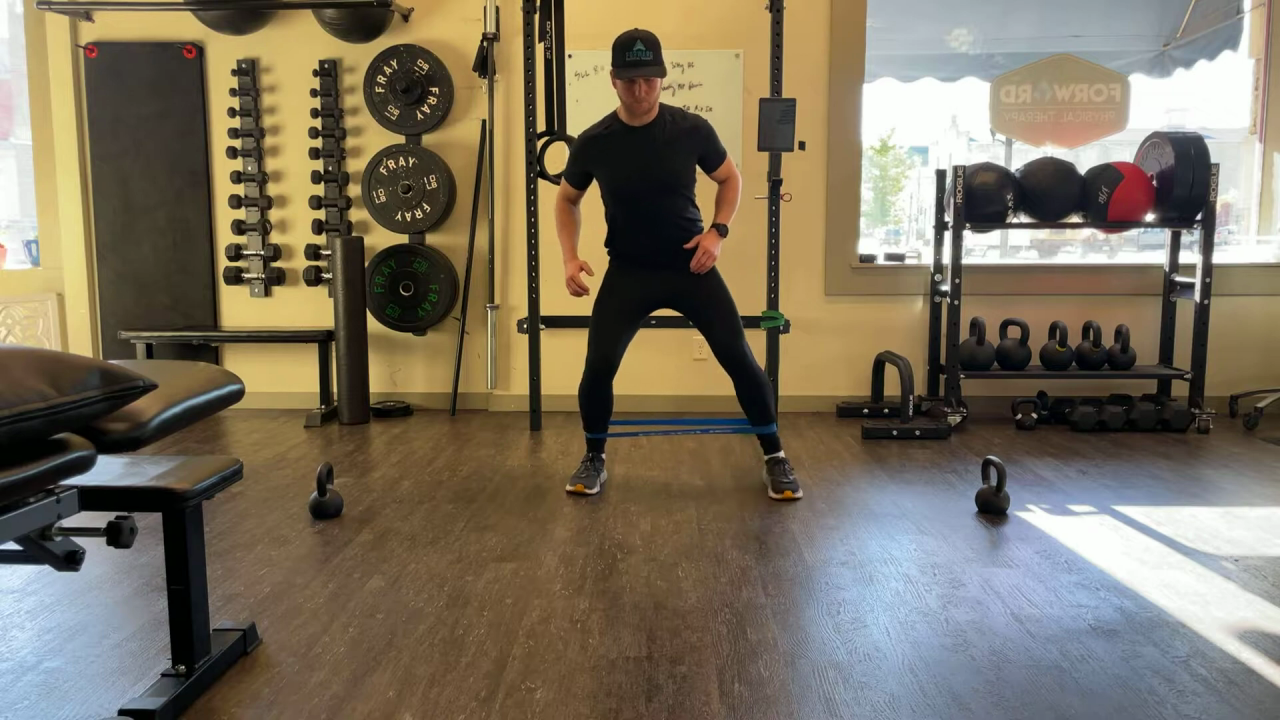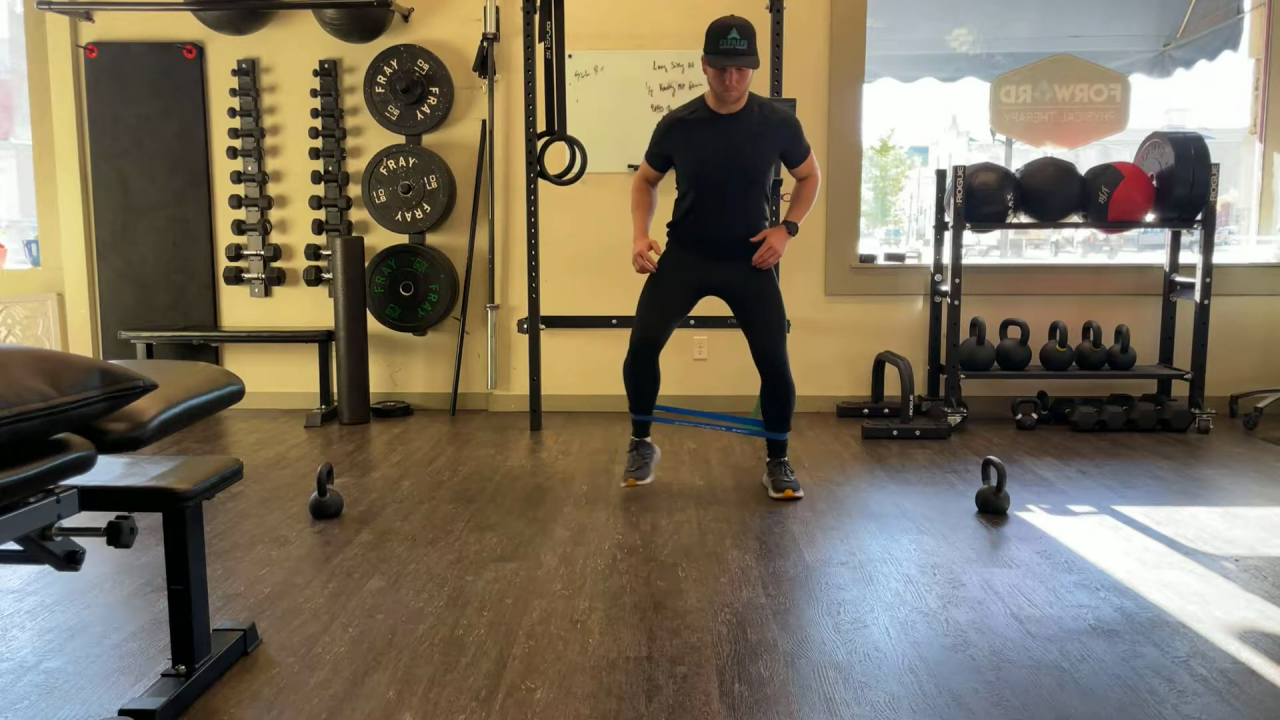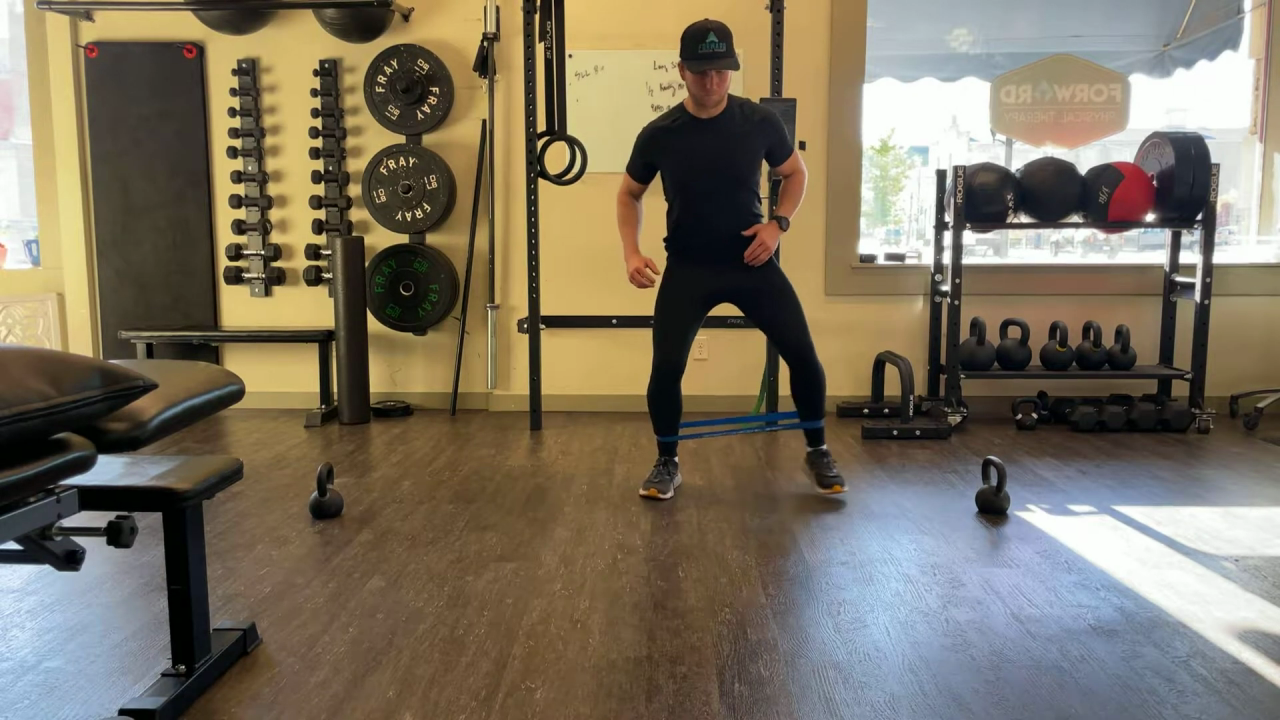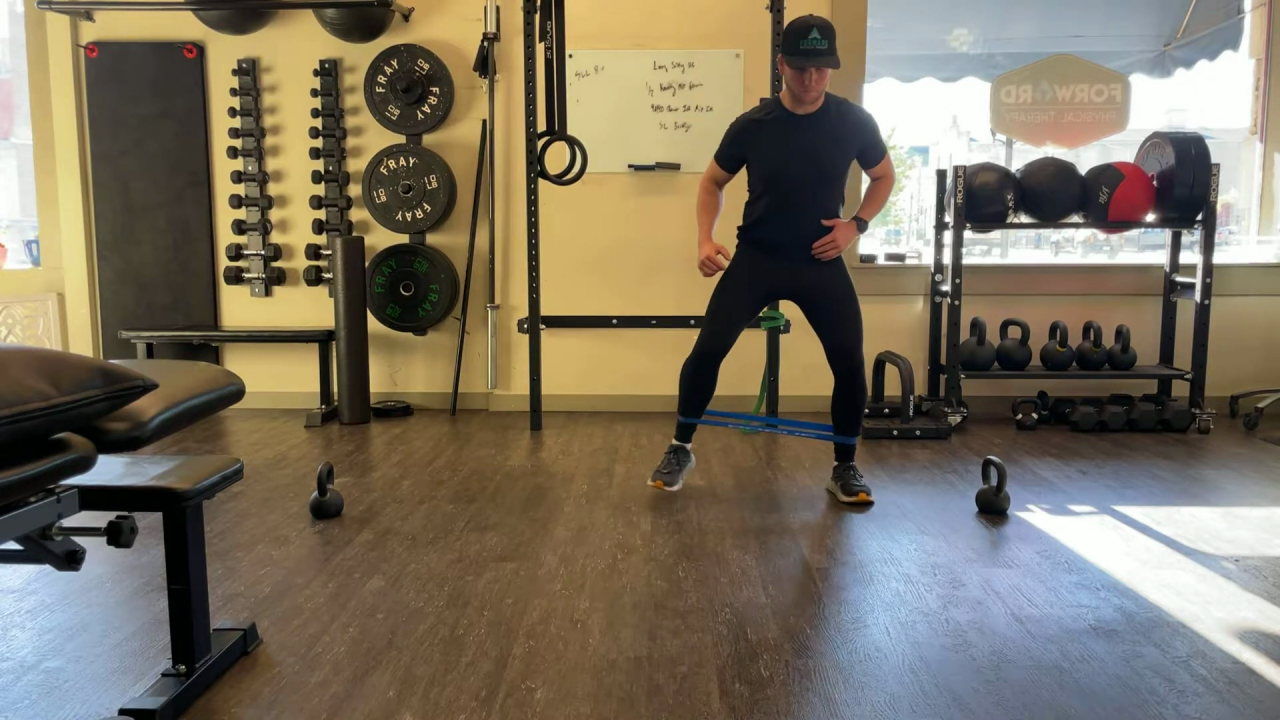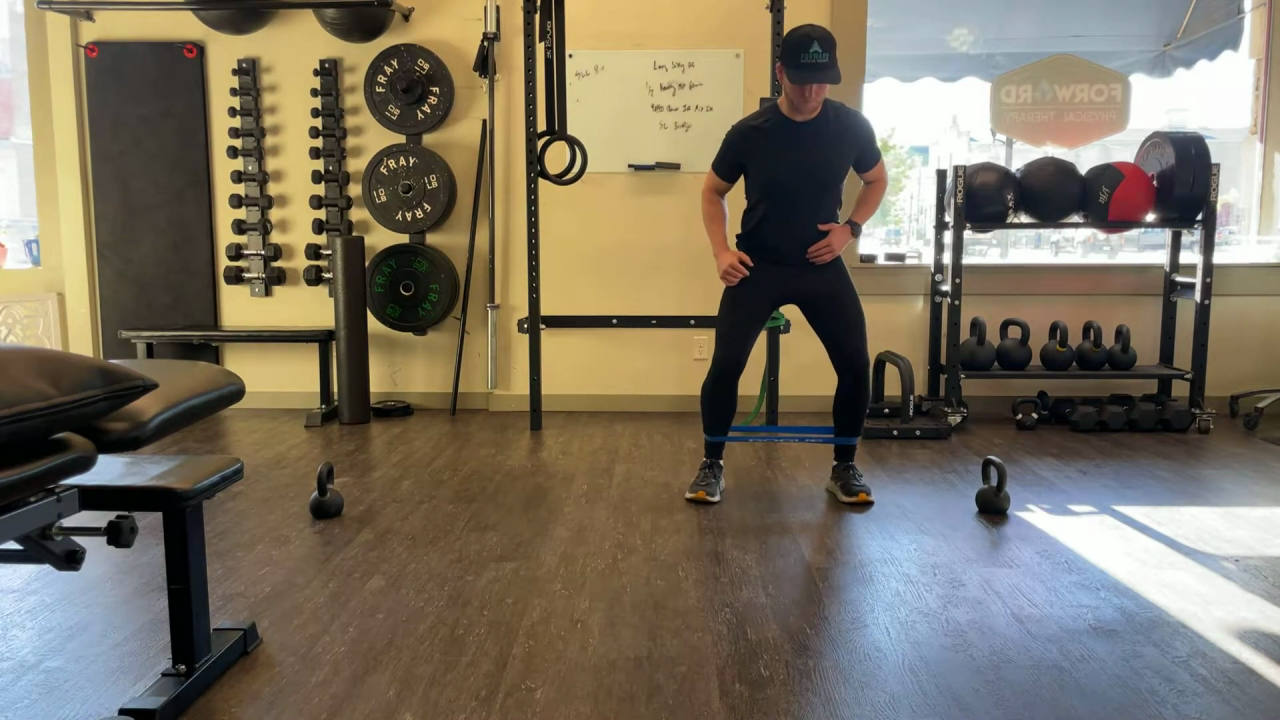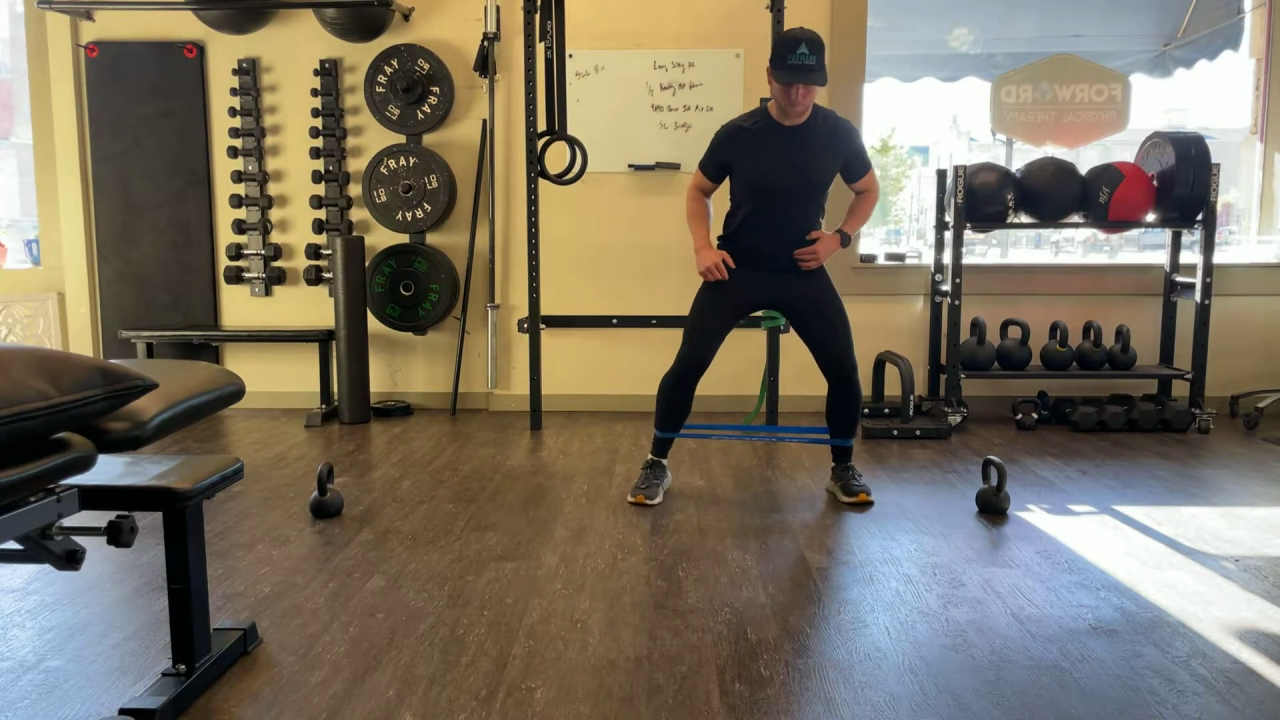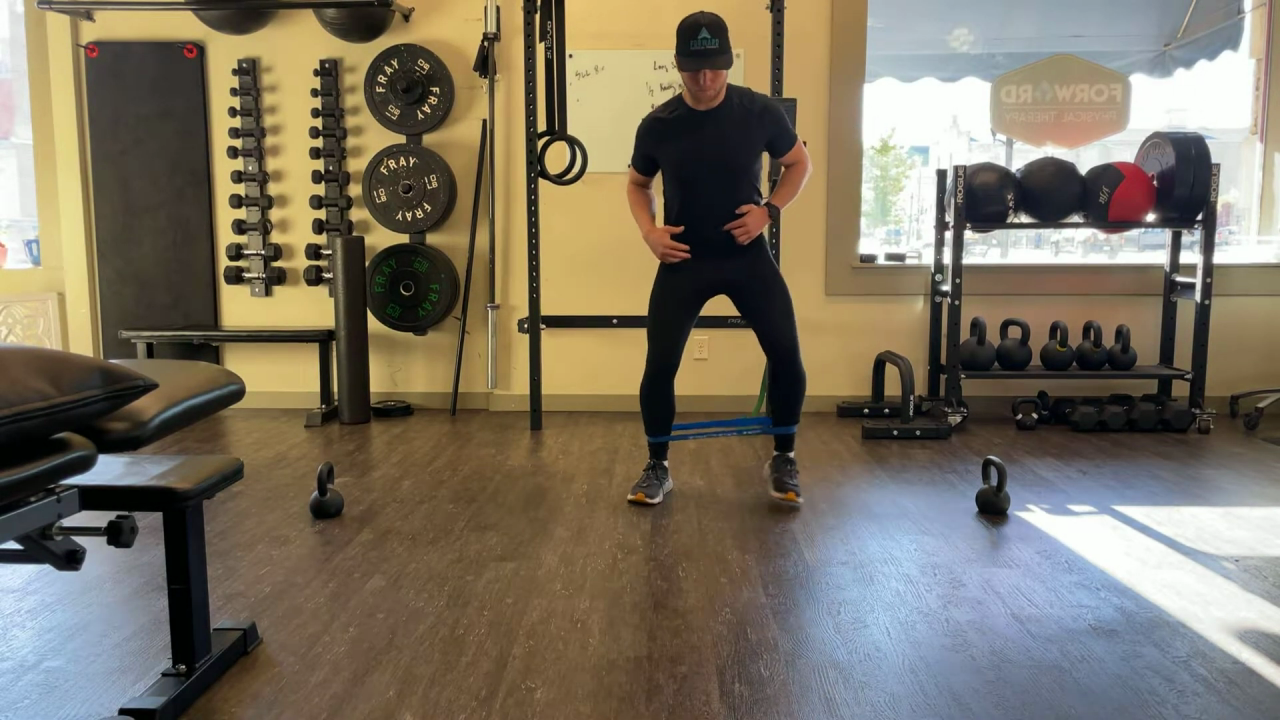
dt=0.7s
person 1, frame 1
left shoulder: (691, 129)
right shoulder: (594, 142)
left elbow: (730, 179)
right elbow: (567, 199)
left wrist: (718, 231)
right wrist: (571, 256)
left hip: (690, 266)
right hip: (628, 271)
left knee: (739, 359)
right knee: (598, 368)
left ankle: (774, 457)
right ankle: (594, 458)
person 1, frame 2
left shoulder: (778, 122)
right shoulder: (677, 124)
left elbow: (809, 177)
right elbow: (645, 181)
left wrist: (786, 229)
right wrist: (640, 234)
left hip: (749, 259)
right hip: (683, 255)
left knee: (774, 365)
right knee: (643, 344)
left ankle: (777, 461)
right ankle: (641, 443)
person 1, frame 3
left shoulder: (759, 121)
right shoulder: (659, 134)
left elbow: (796, 173)
right elbow: (629, 193)
left wrist: (778, 223)
right wrist: (631, 250)
left hip: (750, 260)
right hip: (688, 267)
left knee: (801, 352)
right knee: (666, 367)
left ankle: (818, 451)
right ankle: (667, 463)
person 1, frame 4
left shoulder: (854, 122)
right shoulder: (752, 126)
left elbow: (884, 177)
right elbow: (713, 182)
left wrist: (856, 224)
right wrist: (705, 240)
left hip: (821, 262)
right hip: (756, 258)
left knee: (850, 363)
right knee: (707, 351)
left ankle: (845, 467)
right ankle: (680, 448)
person 1, frame 5
left shoulder: (851, 126)
right shoulder: (749, 133)
left elbow: (877, 180)
right elbow: (712, 192)
left wrist: (850, 228)
right wrist: (721, 249)
left hip: (822, 264)
right hip: (758, 266)
left knee: (855, 365)
right knee: (726, 365)
left ankle: (844, 467)
right ankle: (712, 465)
person 1, frame 6
left shoulder: (839, 134)
right shoulder: (737, 134)
left elbow: (868, 191)
right elbow: (698, 190)
left wrist: (840, 236)
right wrist: (702, 246)
left hip: (804, 272)
right hip: (737, 270)
left knee: (844, 369)
right knee: (688, 364)
left ankle: (843, 469)
right ankle: (657, 464)
person 1, frame 7
left shoulder: (760, 111)
right shoulder: (657, 125)
left elbow: (799, 164)
right elbow: (638, 184)
left wrist: (769, 210)
right wrist: (648, 229)
left hip: (746, 254)
right hip: (684, 260)
left knee: (786, 354)
right knee: (660, 364)
left ankle: (783, 458)
right ankle: (657, 466)
